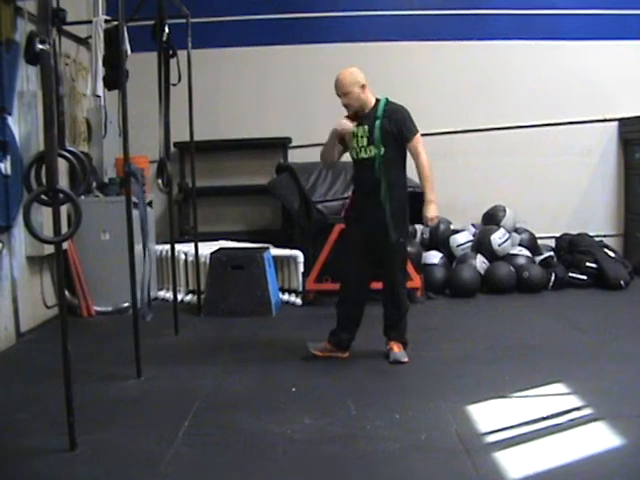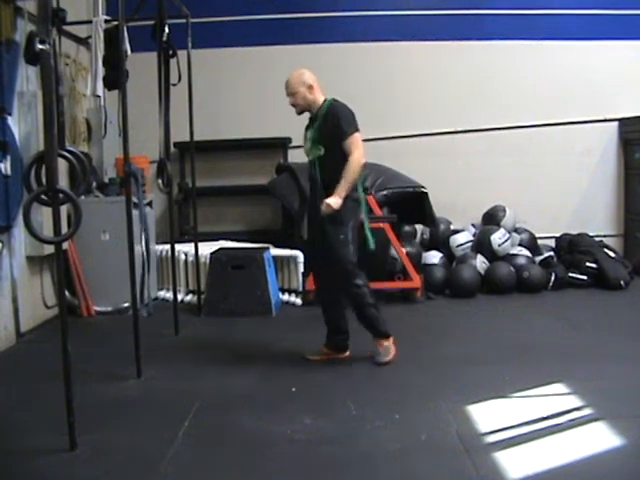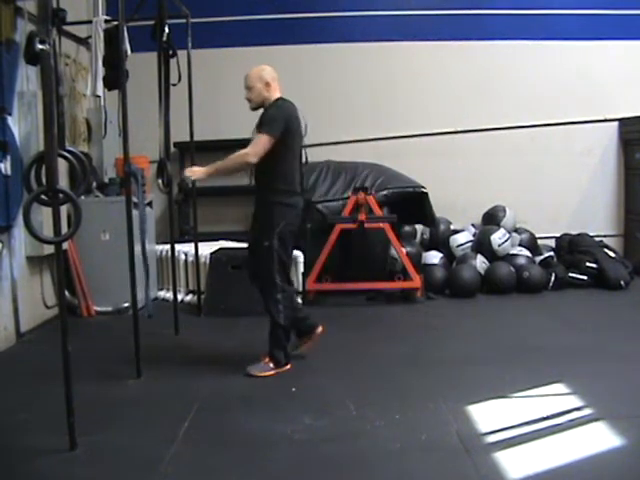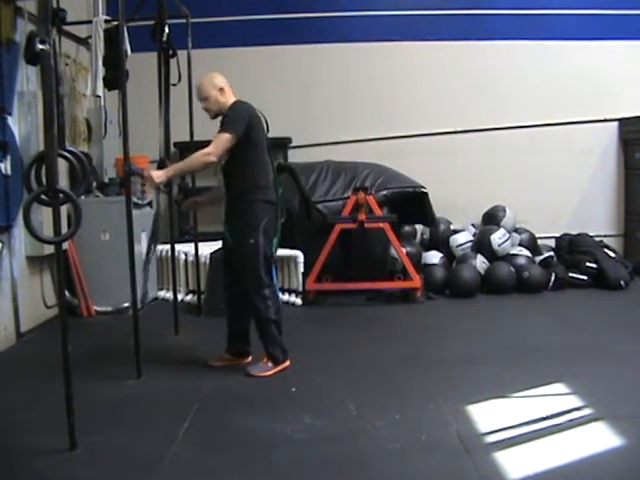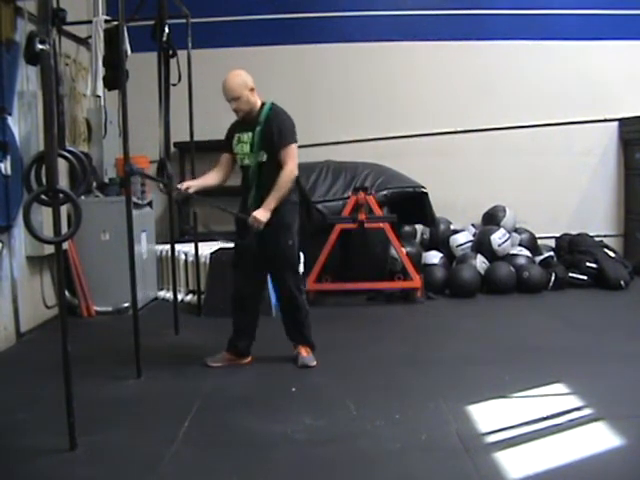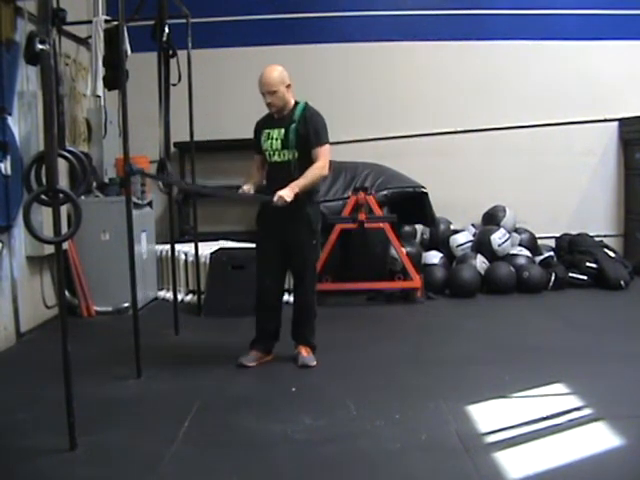
dt=0.7s
person 1, frame 1
left shoulder: (394, 114)
right shoulder: (349, 123)
left elbow: (420, 156)
right elbow: (326, 161)
left wrist: (430, 200)
right wrist: (336, 137)
left hip: (391, 210)
right hip: (359, 209)
left knee: (394, 277)
right knee: (352, 277)
left ankle: (396, 341)
right ankle: (340, 341)
person 1, frame 2
left shoulder: (337, 113)
right shoulder: (312, 124)
left elbow: (357, 156)
left wrist: (339, 196)
right wrist: (310, 213)
left hip: (340, 208)
right hip: (319, 209)
left knee: (346, 273)
right knee: (324, 279)
left ankle: (382, 336)
right ankle: (336, 343)
person 1, frame 3
left shoulder: (277, 112)
right shoulder: (281, 113)
left elbow: (251, 156)
left wrist: (208, 171)
left hip: (279, 209)
right hip: (275, 206)
left knee: (273, 280)
right knee: (264, 274)
left ankle: (279, 357)
right ankle: (305, 327)
person 1, frame 4
left shoulder: (240, 113)
right shoulder: (234, 119)
left elbow: (210, 155)
left wrist: (167, 173)
right wrist: (202, 199)
left hip: (256, 210)
right hip: (239, 211)
left knee: (258, 281)
right knee: (235, 283)
left ankle: (277, 355)
right ankle: (238, 350)
person 1, frame 5
left shoulder: (277, 119)
right shoulder: (235, 130)
left elbow: (290, 168)
right elbow: (222, 171)
left wrist: (268, 208)
right wrist: (196, 183)
left hip: (279, 213)
right hip: (249, 214)
left knee: (288, 283)
right knee: (244, 285)
left ankle: (303, 345)
right ankle: (238, 349)
person 1, frame 6
left shoulder: (309, 118)
right shoulder: (262, 125)
left elbow: (322, 166)
left wrist: (292, 189)
right wrist: (252, 185)
left hip: (302, 213)
right hip: (270, 213)
left knee: (304, 281)
right knee: (266, 283)
left ankle: (305, 344)
right ankle: (263, 345)
